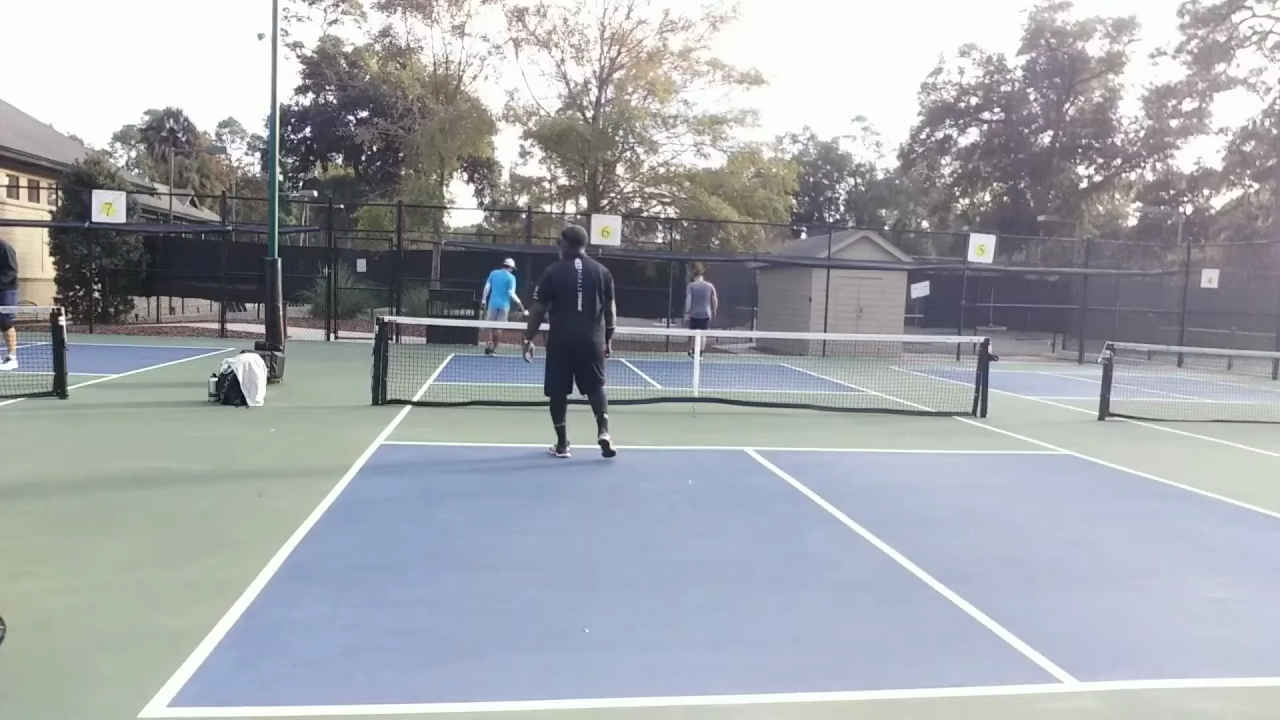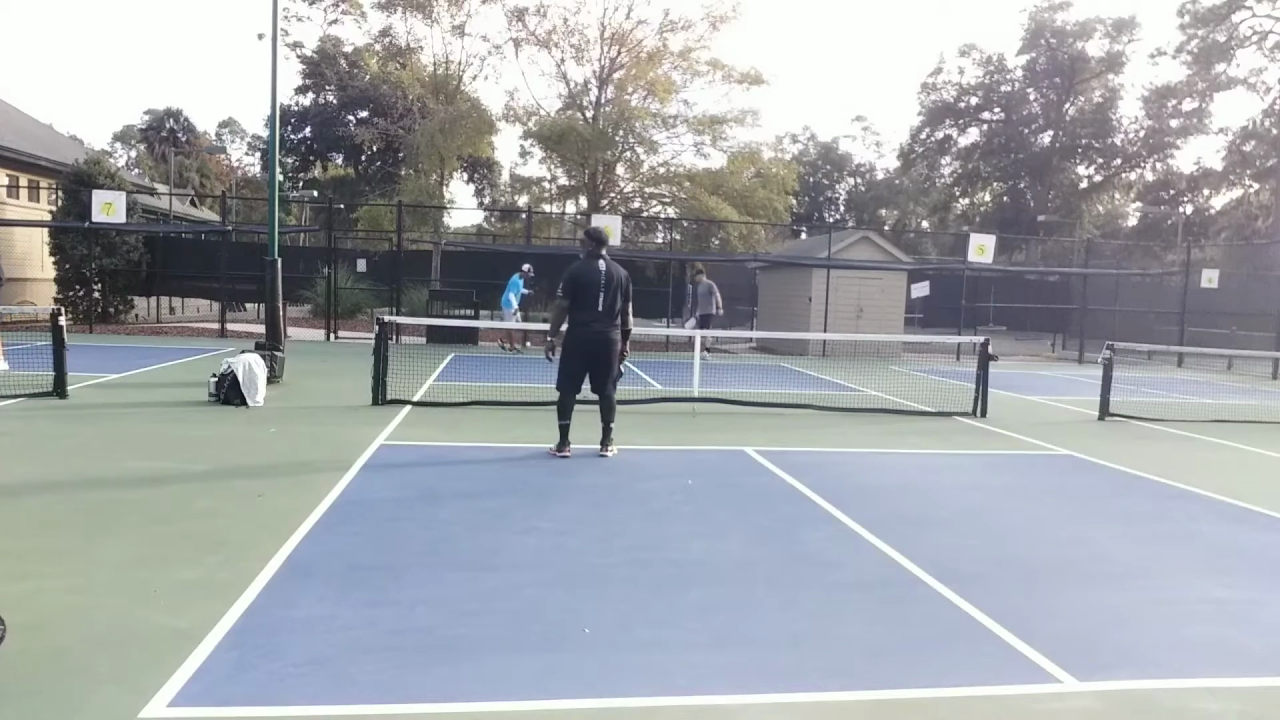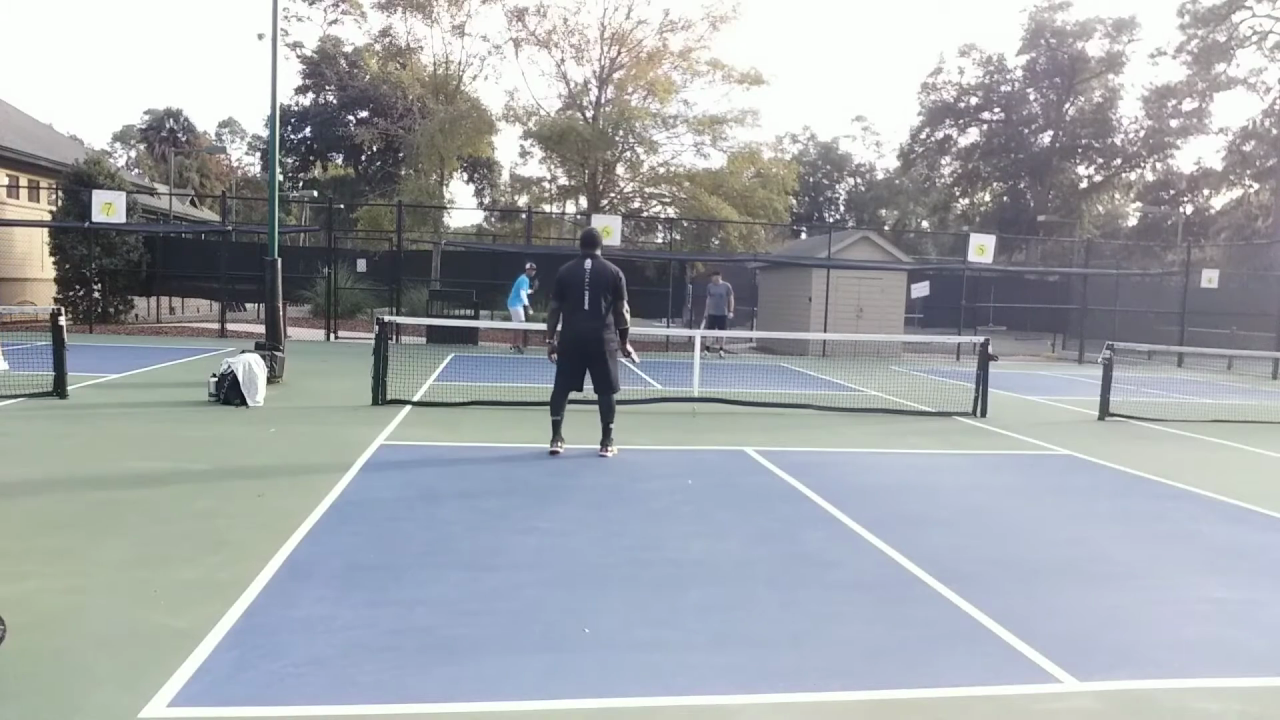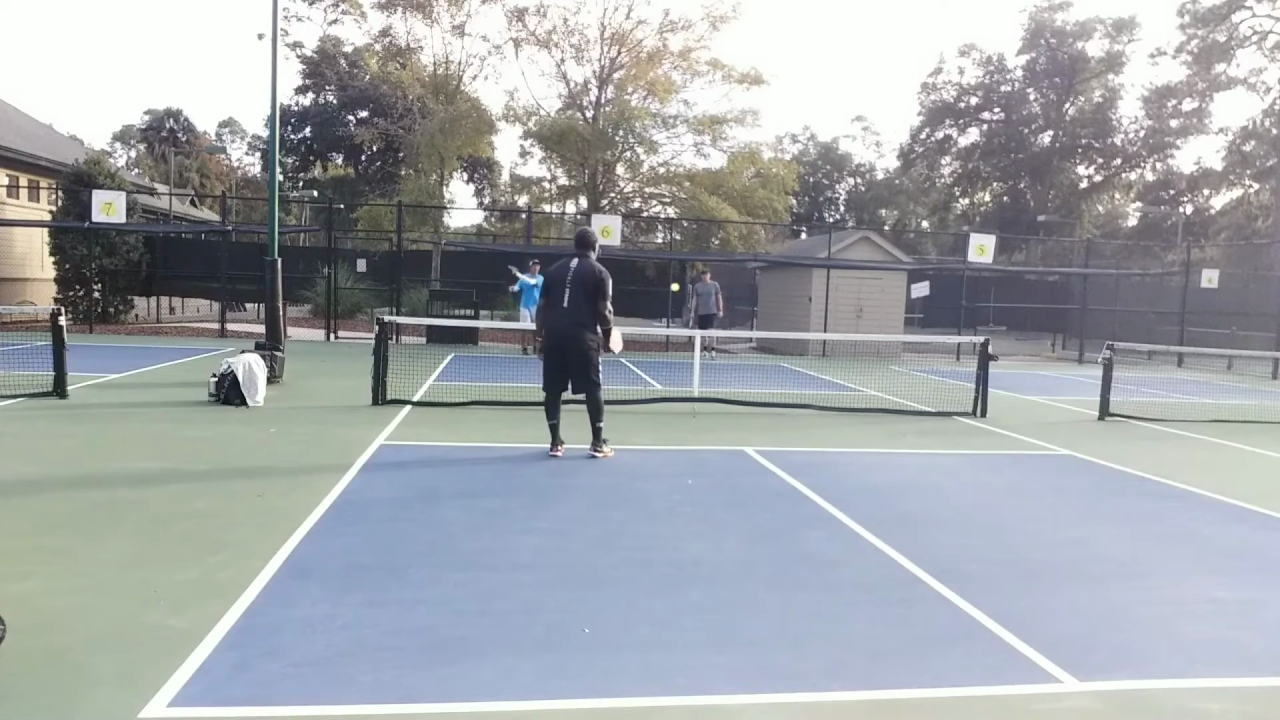
dt=1s
person 1, frame 1
left shoulder: (553, 272)
right shoulder: (602, 271)
left elbow: (538, 310)
right elbow: (610, 310)
left wrist: (528, 339)
right wrist: (607, 339)
left hip: (561, 341)
right hip: (592, 340)
left knee: (558, 392)
right knee: (596, 388)
left ankle: (562, 444)
right ankle: (604, 432)
person 1, frame 2
left shoulder: (576, 270)
right shoulder: (621, 273)
left elbow: (561, 307)
right elbow: (627, 312)
left wrist: (552, 337)
right wrist: (625, 342)
left hip: (578, 339)
right hip: (609, 340)
left knee: (567, 390)
right knee: (606, 391)
left ankle: (563, 443)
right ankle: (606, 443)
person 1, frame 3
left shoulder: (565, 272)
right shoulder: (613, 272)
left elbow: (554, 309)
right elbow: (622, 311)
left wrist: (551, 340)
right wrist: (624, 341)
left hip: (570, 339)
right hip: (602, 339)
left knee: (561, 388)
right knee: (606, 391)
left ankle: (556, 439)
right ankle: (606, 443)
person 1, frame 4
left shoulder: (555, 269)
right shoulder: (600, 272)
left elbow: (542, 307)
right elbow: (604, 311)
left wrist: (540, 337)
right wrist: (607, 339)
left hip: (554, 335)
right hip: (582, 337)
left knee: (553, 390)
right knee: (592, 389)
left ankle: (556, 442)
right ankle: (598, 444)
